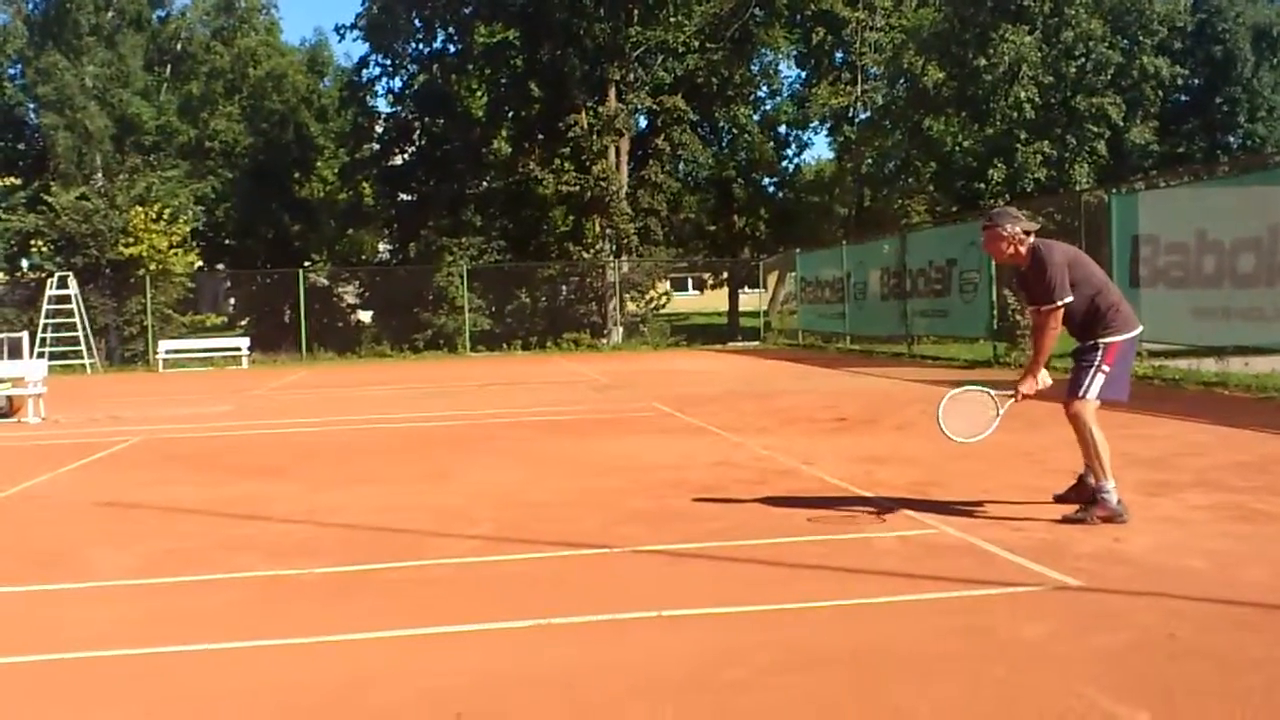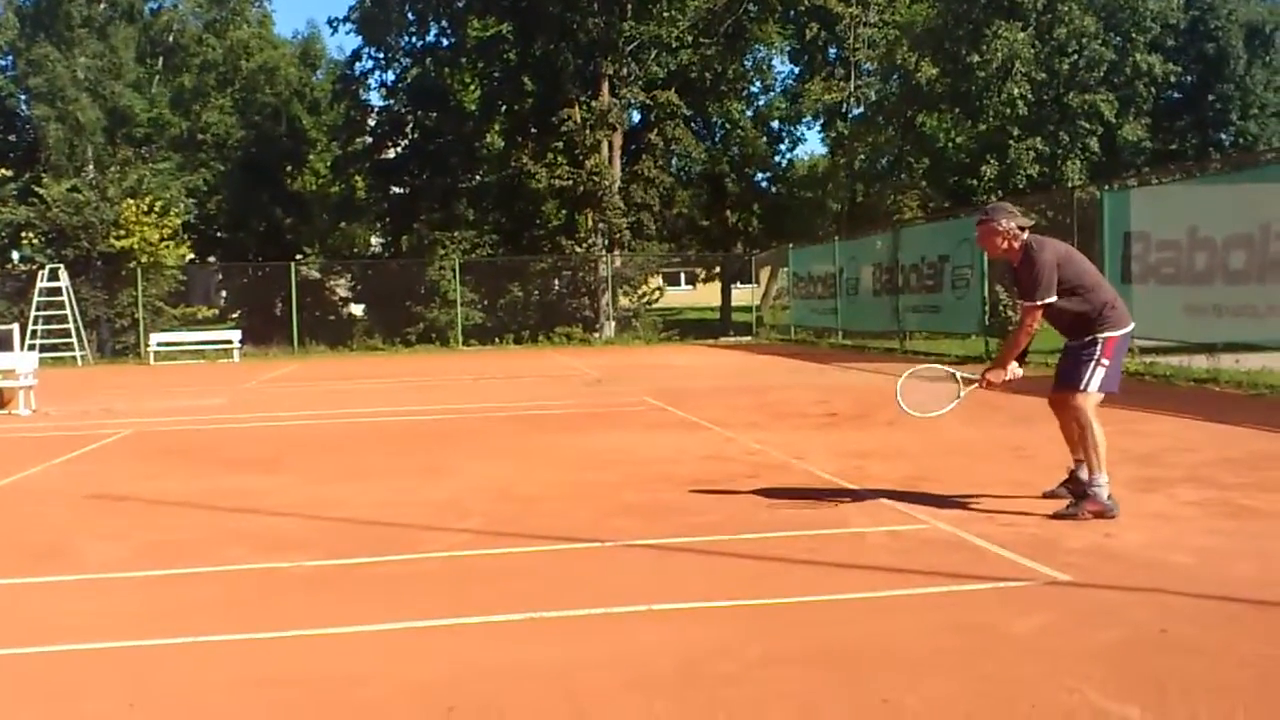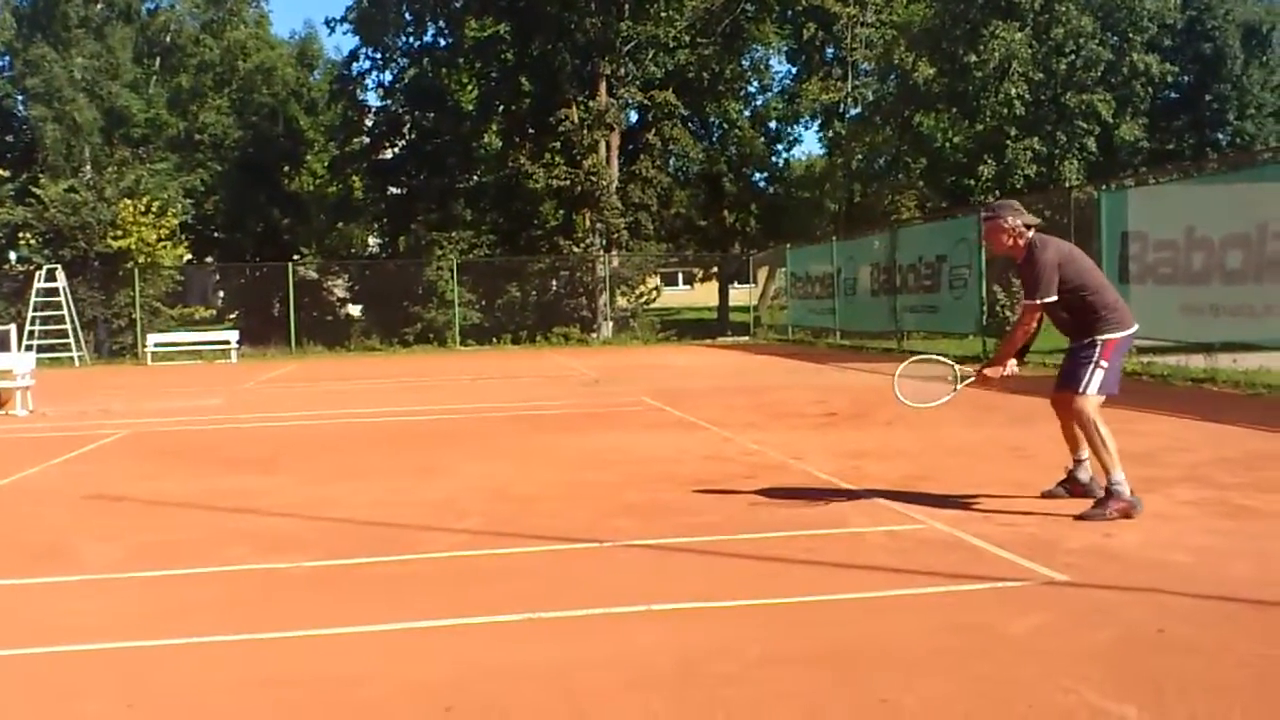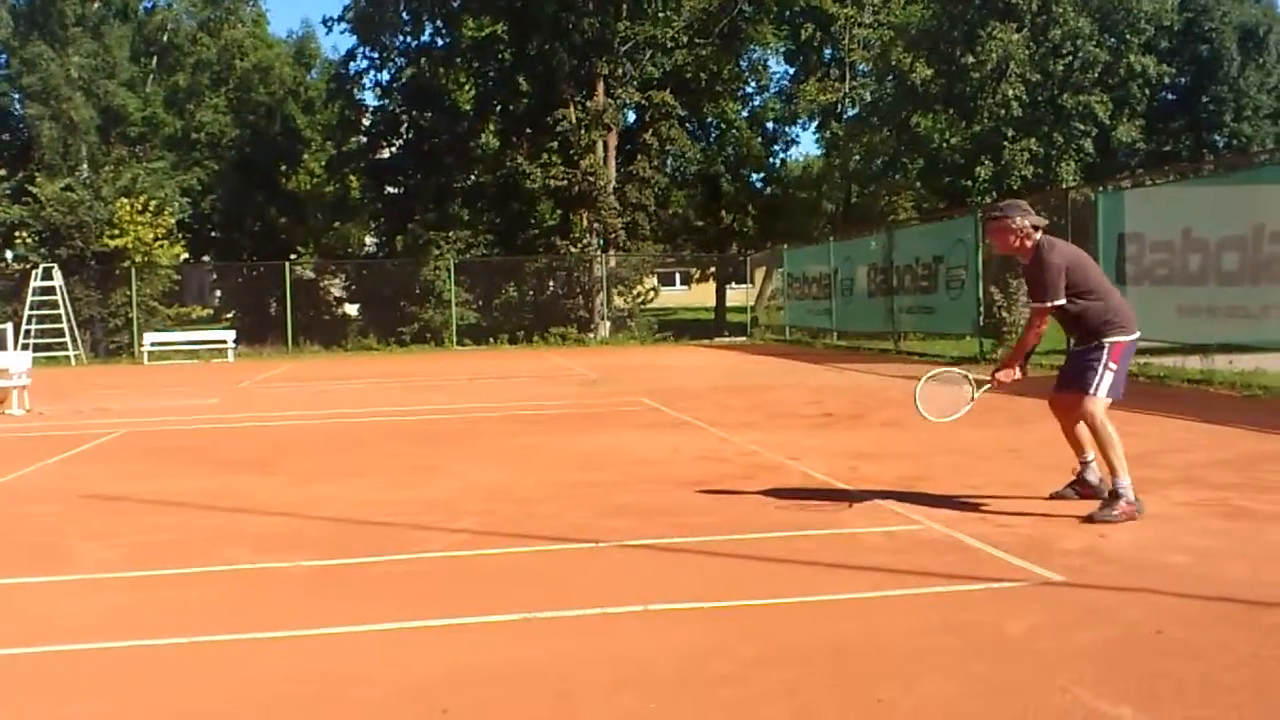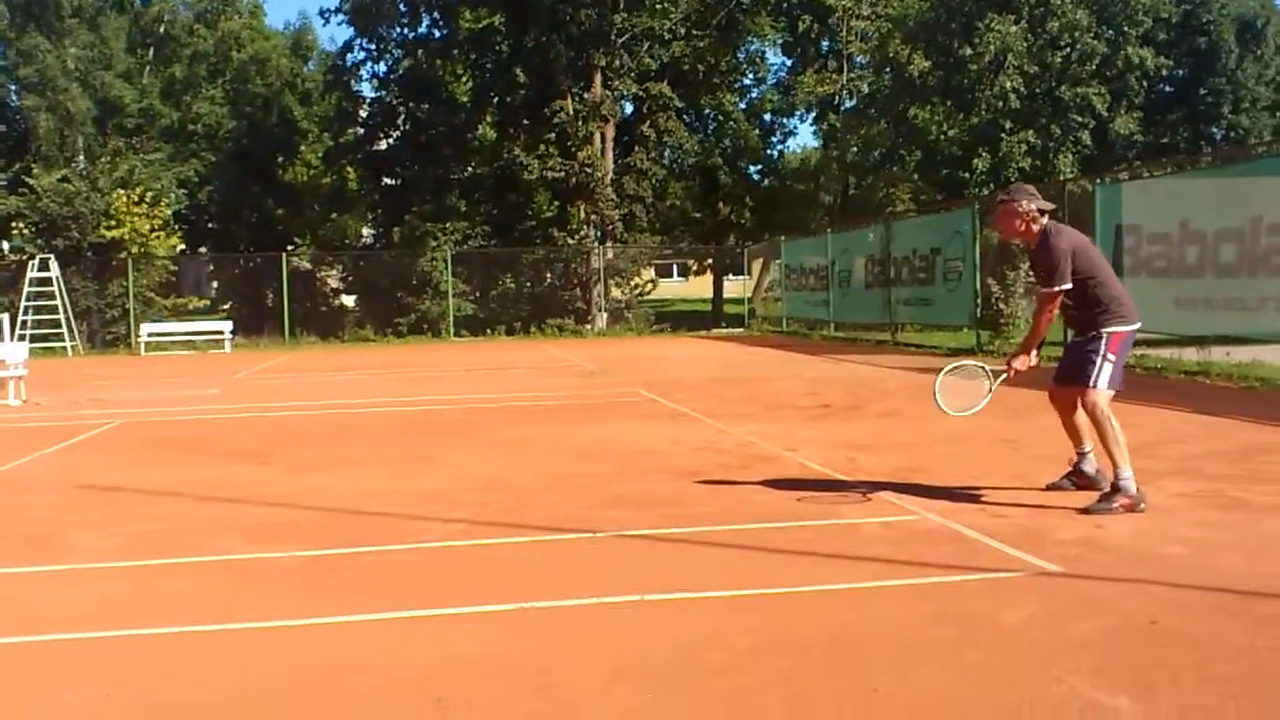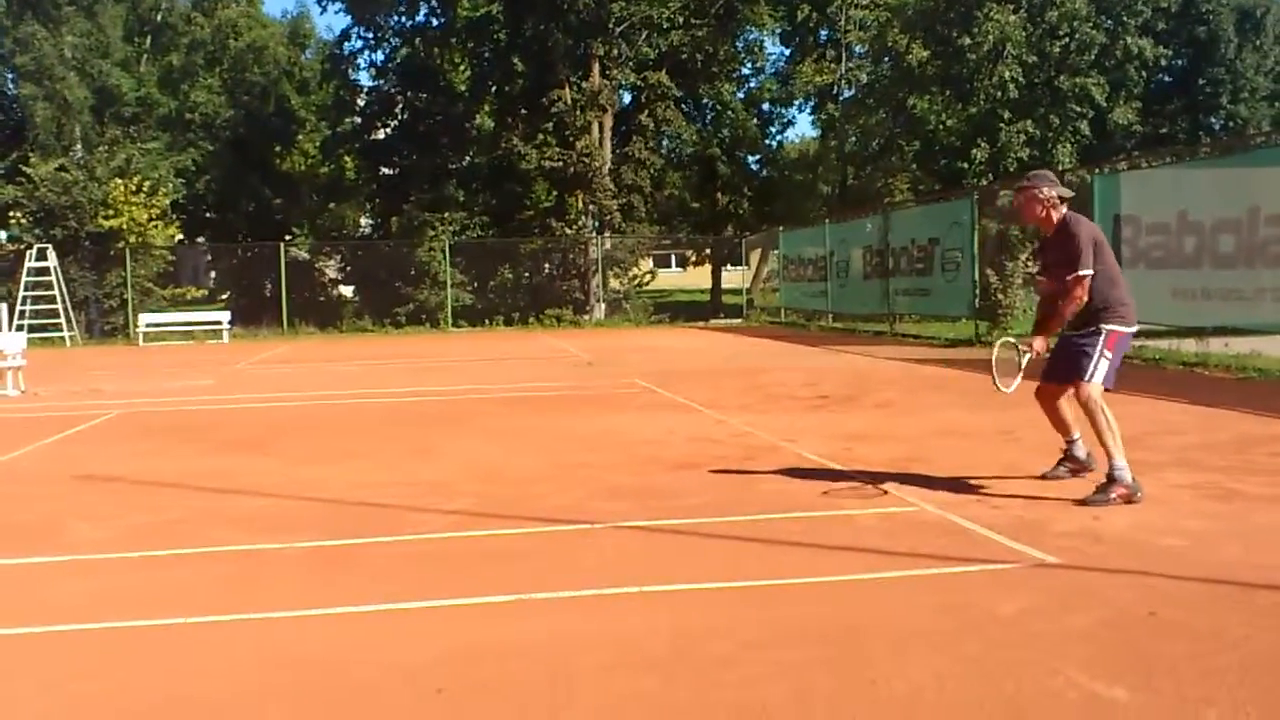
dt=0.3s
person 1, frame 1
left shoulder: (1049, 258)
right shoulder: (1026, 271)
left elbow: (1053, 325)
right elbow: (1039, 324)
left wrist: (1030, 375)
right wrist: (1038, 369)
left hip: (1113, 333)
right hip: (1095, 335)
left knee: (1081, 410)
right knee: (1076, 409)
left ankle: (1109, 501)
right ankle: (1090, 483)
person 1, frame 2
left shoulder: (1040, 256)
right shoulder: (1021, 263)
left elbow: (1030, 323)
right elbow: (1029, 320)
left wrist: (999, 366)
right wrist: (1014, 361)
left hip: (1106, 329)
right hip: (1083, 332)
left knee: (1080, 405)
right knee: (1060, 402)
left ankle: (1100, 496)
right ankle: (1081, 477)
person 1, frame 3
left shoulder: (1042, 256)
right shoulder: (1030, 257)
left elbow: (1027, 323)
right elbow: (1032, 320)
left wrist: (996, 362)
right wrist: (1015, 357)
left hip: (1109, 331)
right hip: (1088, 333)
left knee: (1083, 408)
right knee: (1062, 402)
left ankle: (1121, 494)
right ankle: (1081, 477)
person 1, frame 4
left shoulder: (1050, 259)
right shoulder: (1034, 260)
left elbow: (1038, 325)
right elbow: (1038, 322)
left wrist: (1008, 365)
right wrist: (1020, 361)
left hip: (1112, 334)
right hip: (1090, 336)
left knee: (1090, 410)
right knee: (1062, 403)
left ankle: (1125, 497)
right ankle: (1090, 479)
person 1, frame 5
left shoulder: (1057, 243)
right shoulder: (1038, 246)
left elbow: (1050, 309)
right elbow: (1045, 305)
left wrist: (1024, 353)
right wrist: (1033, 349)
left hip: (1110, 324)
right hip: (1087, 327)
left knee: (1093, 401)
right knee: (1061, 396)
left ankle: (1127, 489)
right ankle: (1087, 469)
person 1, frame 6
left shoulder: (1077, 231)
right shoulder: (1048, 239)
left elbow: (1078, 295)
right elbow: (1048, 291)
left wrist: (1044, 336)
right wrist: (1040, 333)
left hip: (1109, 322)
right hip: (1081, 325)
left knee: (1087, 393)
right knee: (1046, 392)
left ankle: (1123, 479)
right ankle: (1078, 454)
